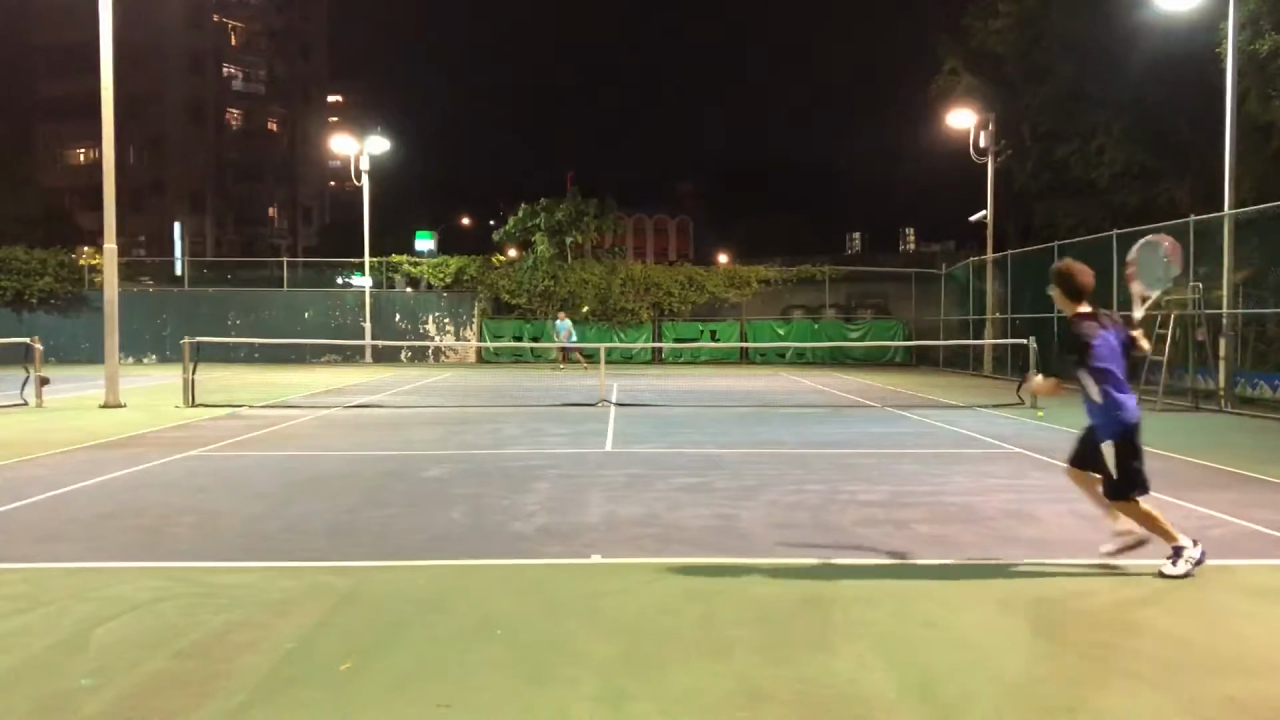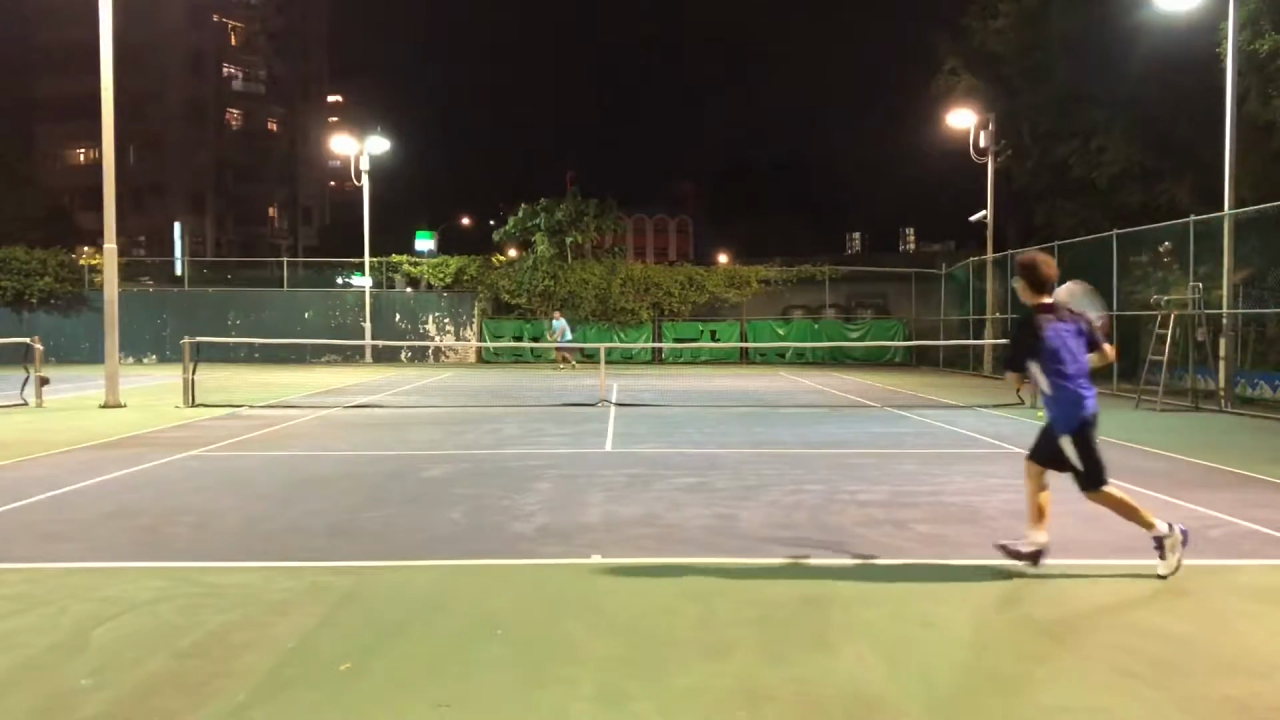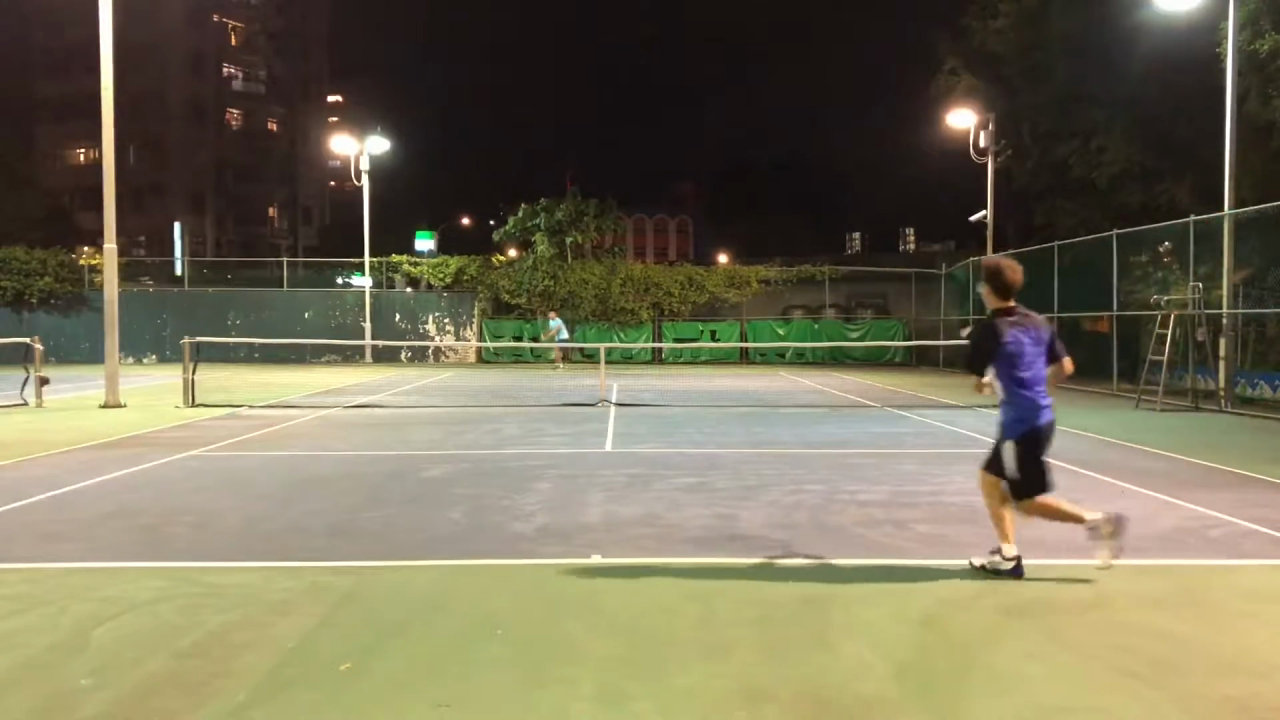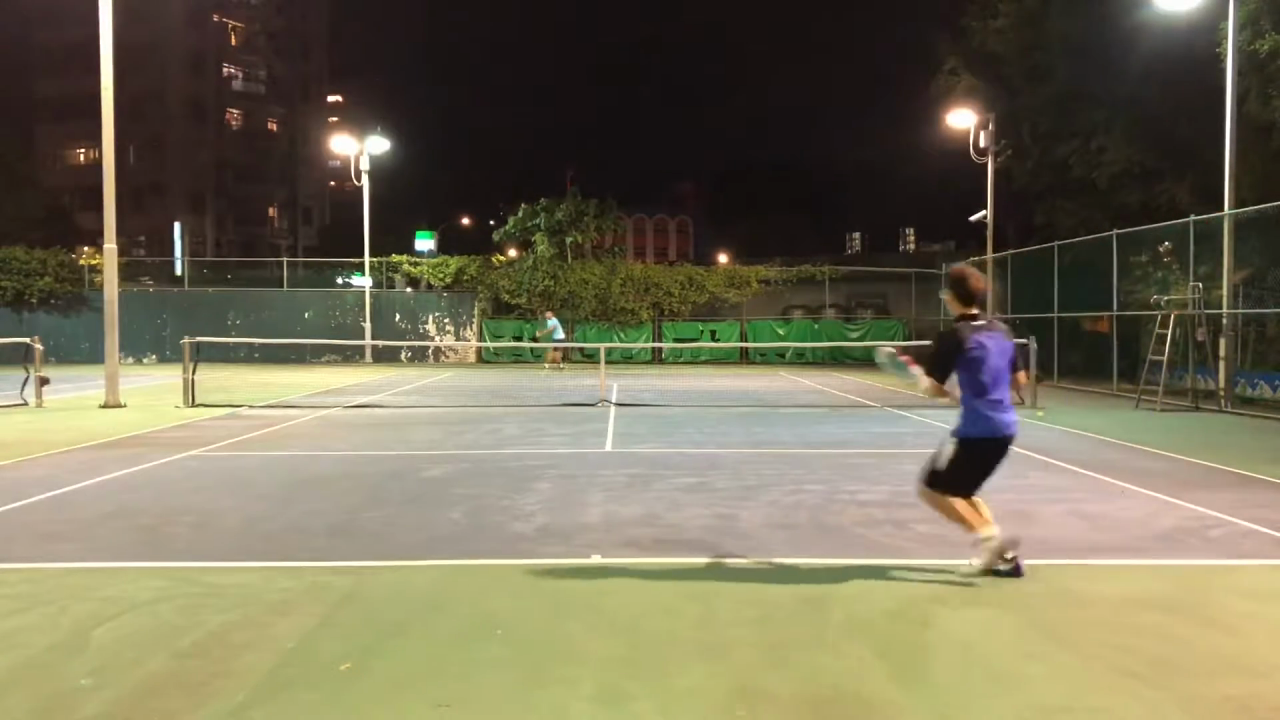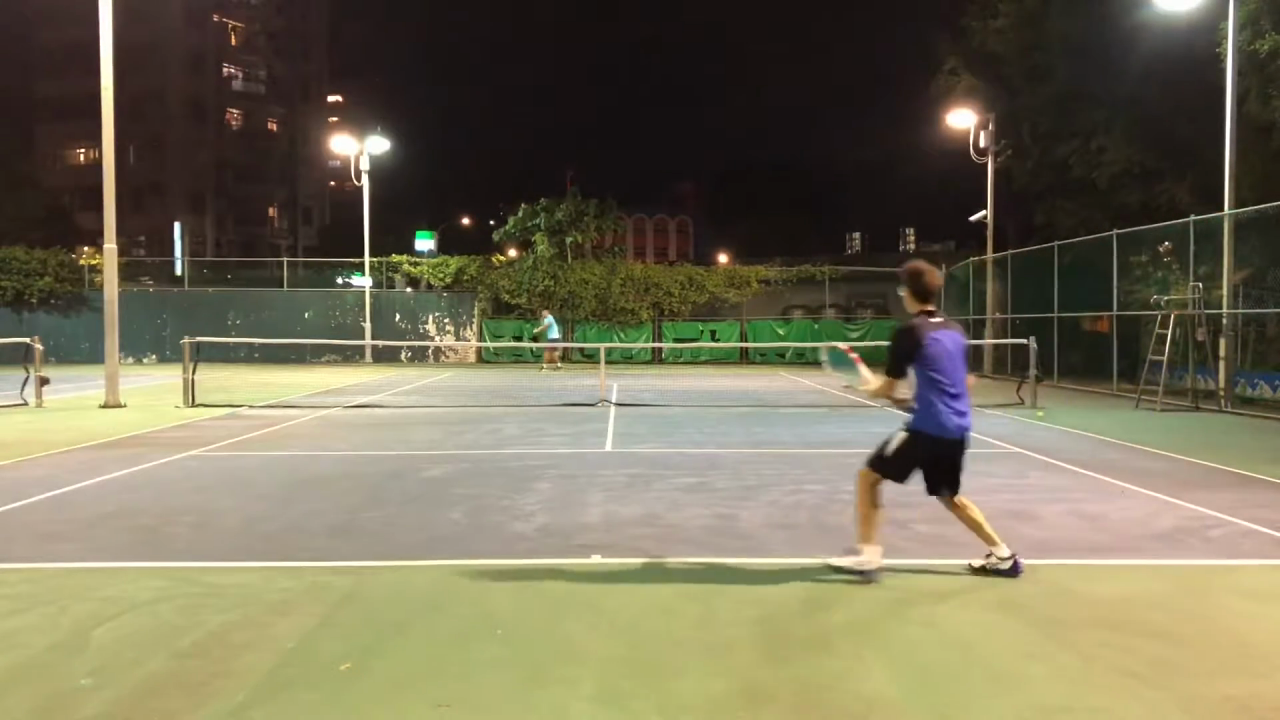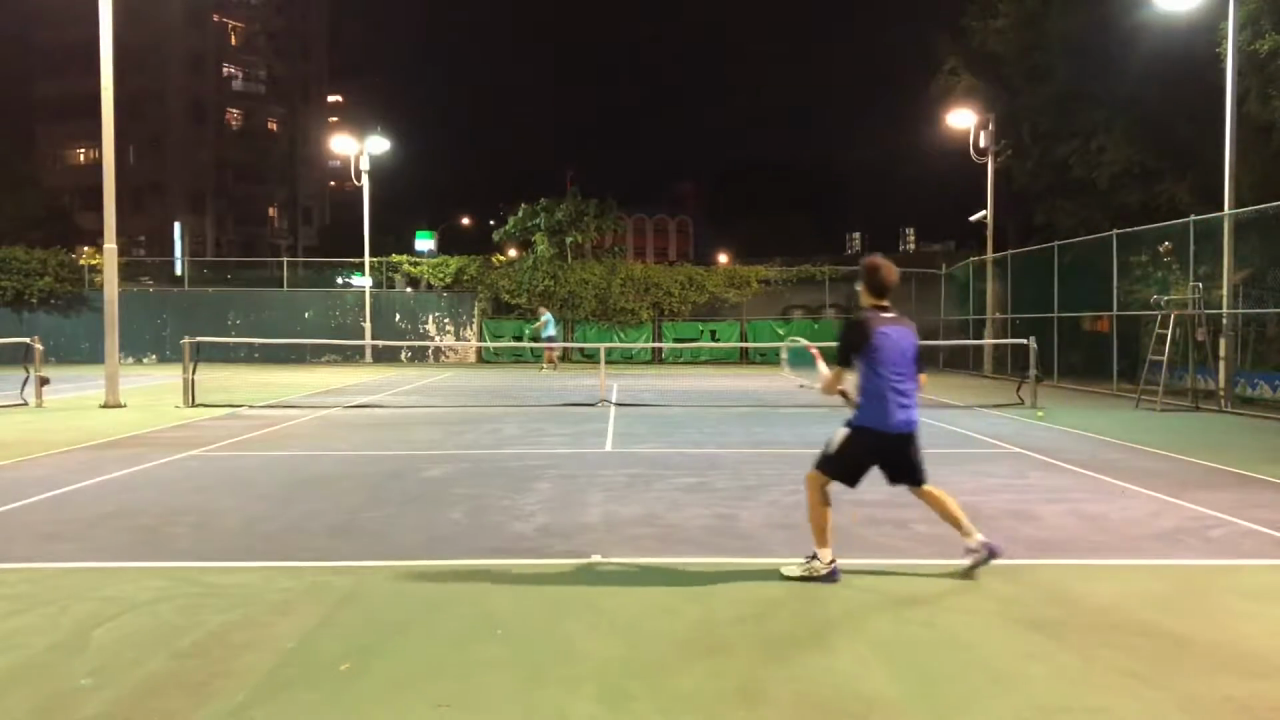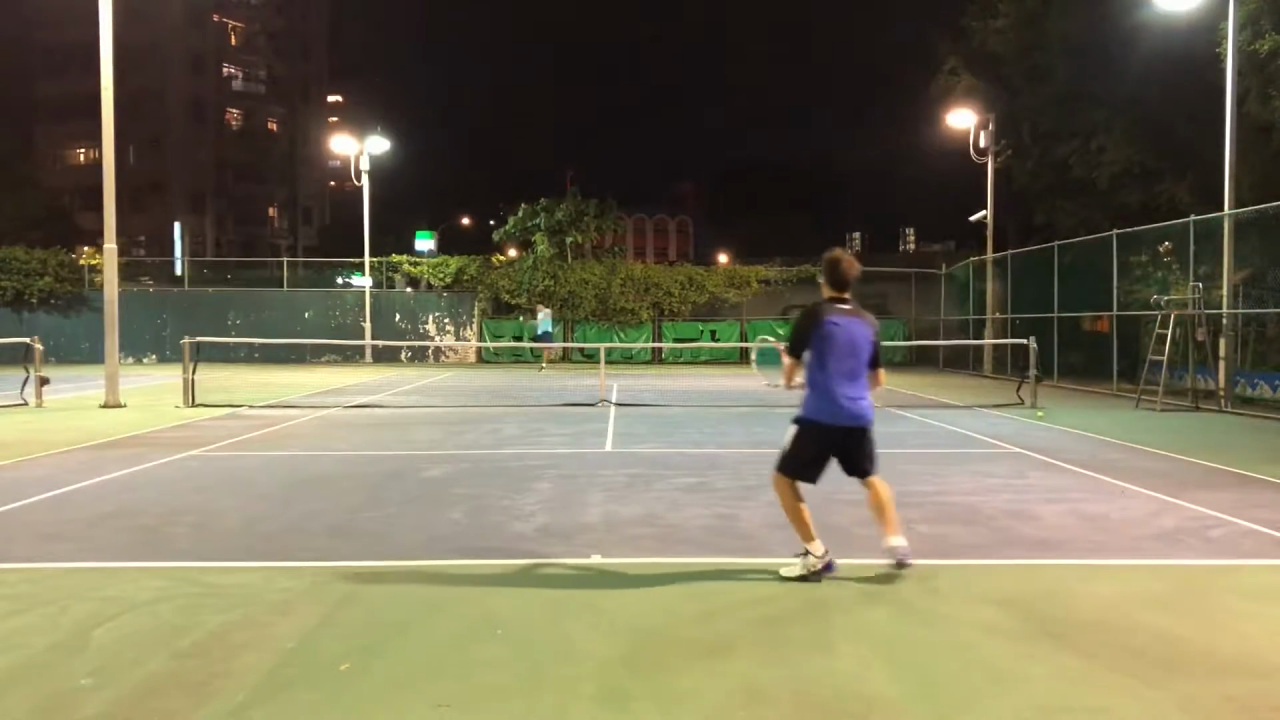
dt=0.1s
person 1, frame 1
left shoulder: (1075, 333)
right shoulder: (1110, 321)
left elbow: (1056, 385)
right elbow: (1143, 348)
left wrist: (1038, 384)
right wrist: (1135, 335)
left hip: (1114, 423)
right hip: (1117, 416)
left knee: (1122, 497)
right knee: (1079, 471)
left ankle: (1185, 547)
right ankle: (1126, 529)
person 1, frame 2
left shoulder: (1029, 325)
right shoulder: (1074, 317)
left elbow: (1014, 376)
right elbow: (1107, 354)
left wrist: (1024, 374)
left hip: (1069, 417)
right hip: (1074, 412)
left knee: (1095, 489)
right knee: (1034, 468)
left ankle: (1165, 533)
right ankle: (1035, 540)
person 1, frame 3
left shoulder: (987, 330)
right shoulder: (1036, 323)
left elbow: (977, 380)
right elbow: (1066, 368)
left wrist: (983, 383)
left hip: (1022, 424)
right hip: (1038, 420)
left knee: (1028, 502)
right knee: (989, 480)
left ankle: (1098, 522)
right ankle: (1007, 555)
person 1, frame 4
left shoulder: (953, 335)
right shoulder: (1003, 331)
left elbow: (935, 388)
right elbow: (1019, 381)
left hip: (979, 430)
right hip: (1005, 427)
left knee: (931, 490)
right knee: (964, 494)
left ankle: (991, 537)
right ankle: (1004, 556)
person 1, frame 5
left shoulder: (909, 331)
right shoulder: (956, 331)
left elbow: (887, 388)
left wrist: (874, 390)
left hip: (926, 427)
right hip: (958, 428)
left knee: (866, 478)
right knee: (950, 497)
left ankle: (869, 554)
right ankle: (1002, 554)
person 1, frame 6
left shoulder: (859, 323)
right shoulder: (908, 328)
left elbow: (835, 379)
right elbow: (919, 381)
left wrist: (830, 385)
left hip: (871, 423)
right hip: (905, 423)
left knee: (816, 480)
right knee: (919, 486)
left ankle: (823, 559)
right ankle: (976, 543)
person 1, frame 7
left shoulder: (814, 315)
right shoulder: (868, 324)
left elbow: (791, 369)
right elbow: (879, 378)
left wrist: (789, 379)
left hip: (819, 415)
right hip: (858, 417)
left knee: (784, 481)
right knee: (871, 478)
left ankle: (816, 553)
right ankle: (895, 542)
